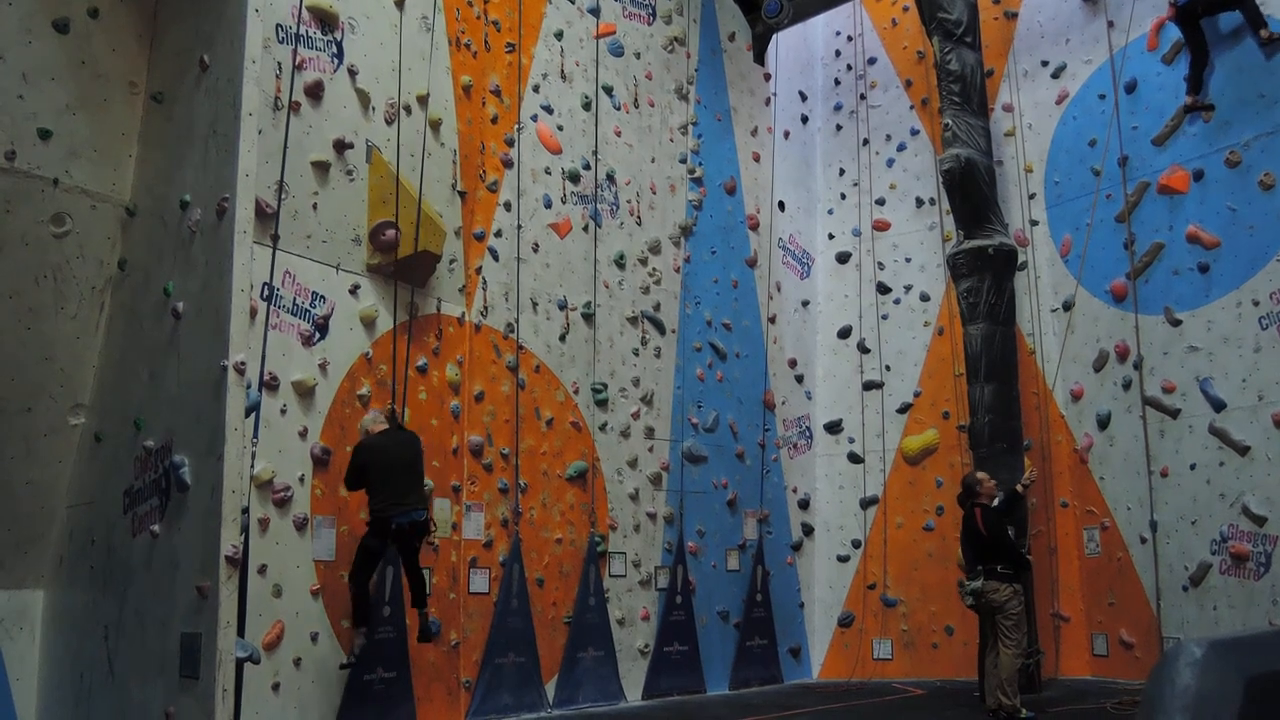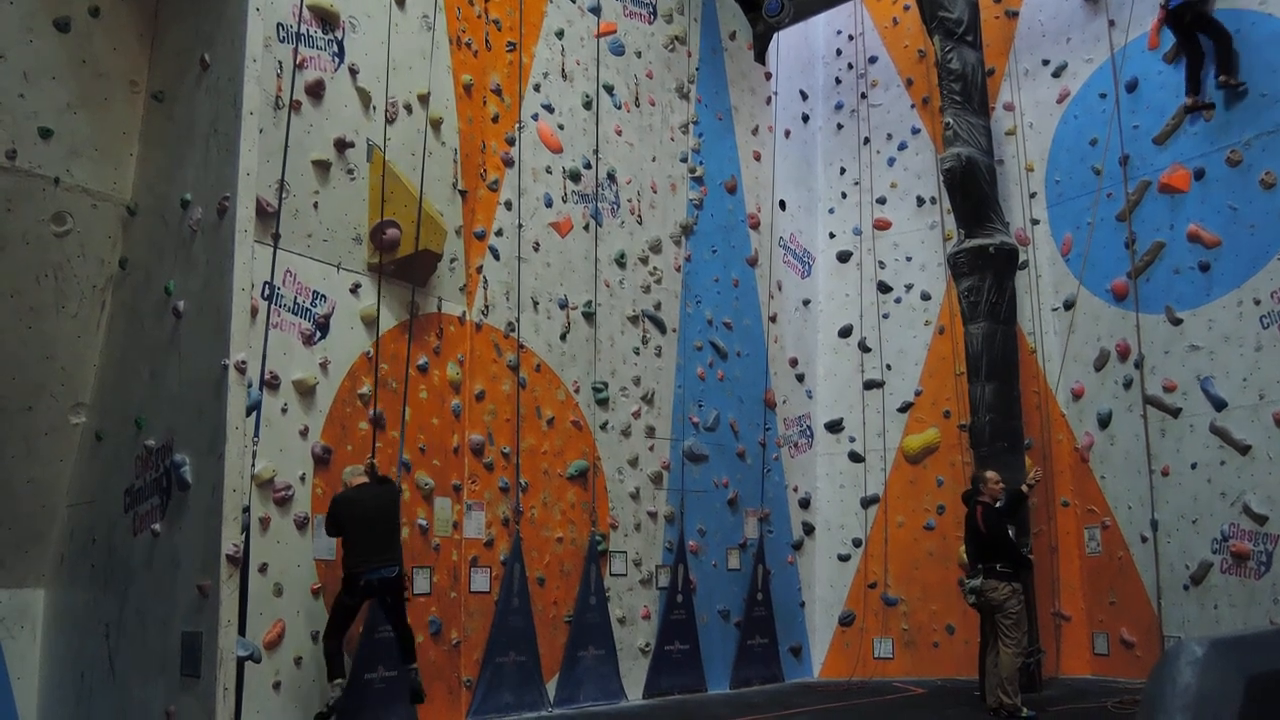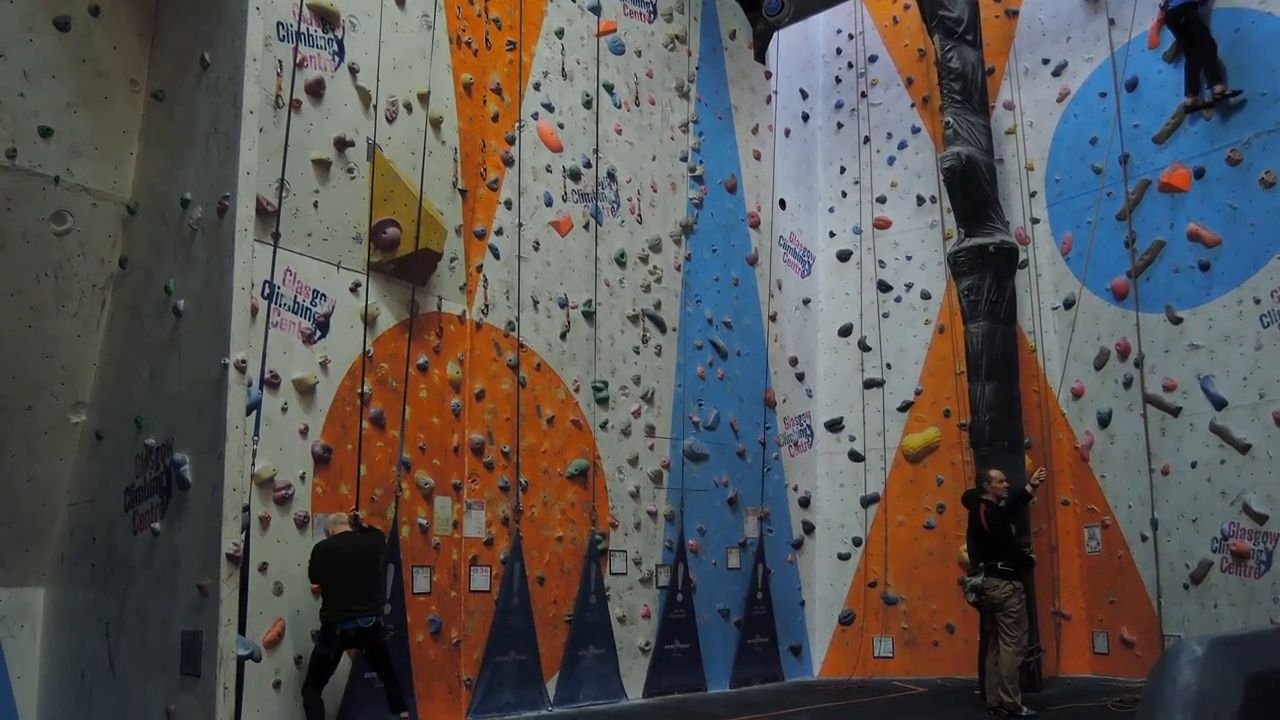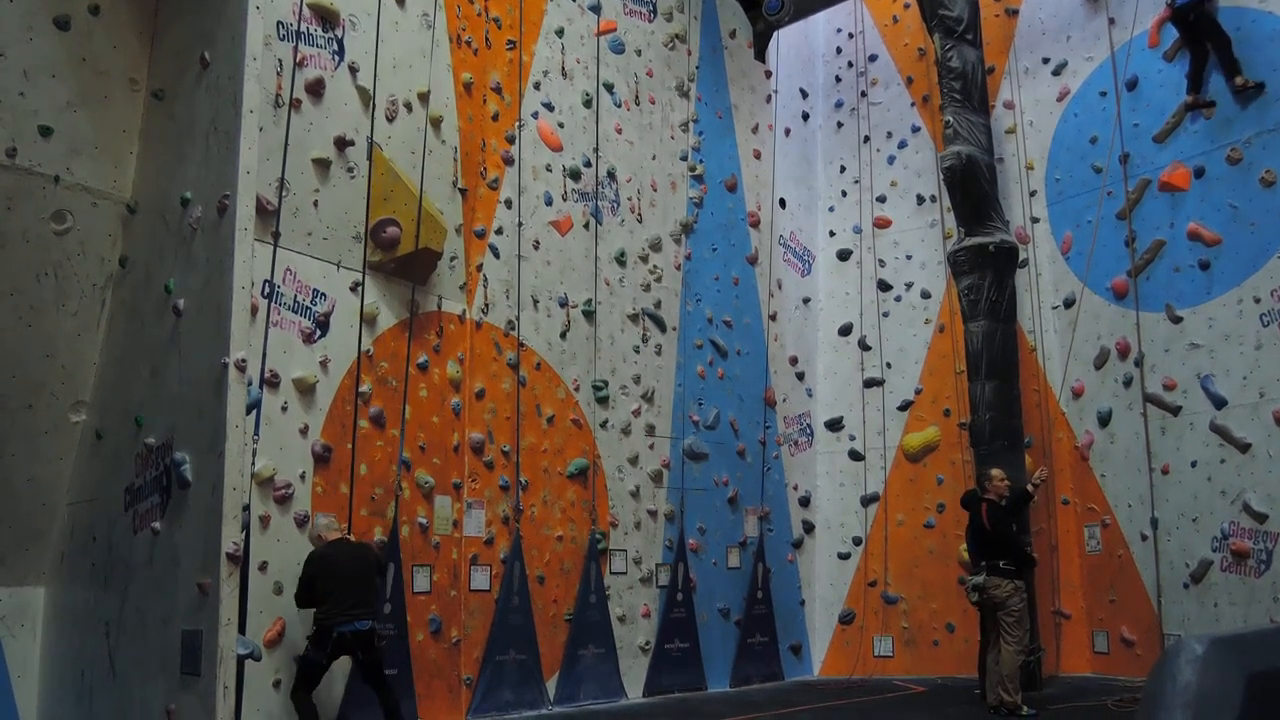
dt=0.5s
person 1, frame 1
left shoulder: (973, 514)
right shoulder: (987, 517)
left elbow: (1003, 509)
right elbow: (1007, 547)
left wrist: (1023, 485)
right wrist: (1026, 563)
left hip: (984, 586)
right hip: (1003, 585)
left knee: (994, 648)
right knee: (1011, 647)
person 1, frame 2
left shoulder: (977, 512)
right shoulder: (987, 514)
left elbow: (1007, 510)
right elbow: (1006, 545)
left wrist: (1028, 486)
right wrist: (1027, 561)
left hip: (985, 584)
right hip: (1003, 584)
left knee: (994, 647)
right knee: (1012, 646)
person 1, frame 3
left shoulder: (980, 510)
right shoulder: (990, 513)
left elbow: (1010, 509)
right elbow: (1009, 543)
left wrist: (1032, 485)
right wrist: (1029, 561)
left hip: (987, 583)
right hip: (1004, 583)
left knee: (994, 645)
right knee: (1012, 645)
person 1, frame 4
left shoulder: (981, 510)
right shoulder: (992, 512)
left elbow: (1012, 508)
right elbow: (1011, 542)
left wrist: (1033, 485)
right wrist: (1031, 560)
left hip: (989, 582)
right hip: (1006, 582)
left knee: (996, 645)
right knee: (1013, 644)
left ankle: (995, 701)
right ankle: (1010, 703)
person 2, frame 1
left shoulder: (365, 446)
right shoulder: (412, 440)
left elbow: (351, 484)
right wrist: (393, 419)
left hip: (386, 523)
right hip: (418, 519)
left knee: (359, 579)
right knee: (412, 566)
left ankle: (359, 642)
right ankle: (424, 623)
person 2, frame 2
left shoulder: (342, 499)
right shoulder: (389, 494)
left elbow: (331, 530)
right wrist: (374, 473)
left hip: (358, 579)
right hip: (392, 574)
left knee: (332, 636)
right knee: (400, 625)
left ankle: (336, 690)
right ankle: (414, 681)
person 2, frame 3
left shoulder: (322, 548)
right shoulder: (371, 543)
left elbow: (314, 578)
right elbow: (378, 534)
right wrist: (359, 525)
left hip: (336, 627)
right hip: (369, 624)
left knee: (312, 687)
right knee: (389, 677)
person 2, frame 4
left shoulder: (317, 557)
right shoulder: (367, 551)
left elbow: (301, 600)
right elbow: (383, 570)
left hip: (330, 632)
right hip: (364, 630)
left knee: (300, 691)
right knee: (380, 684)
